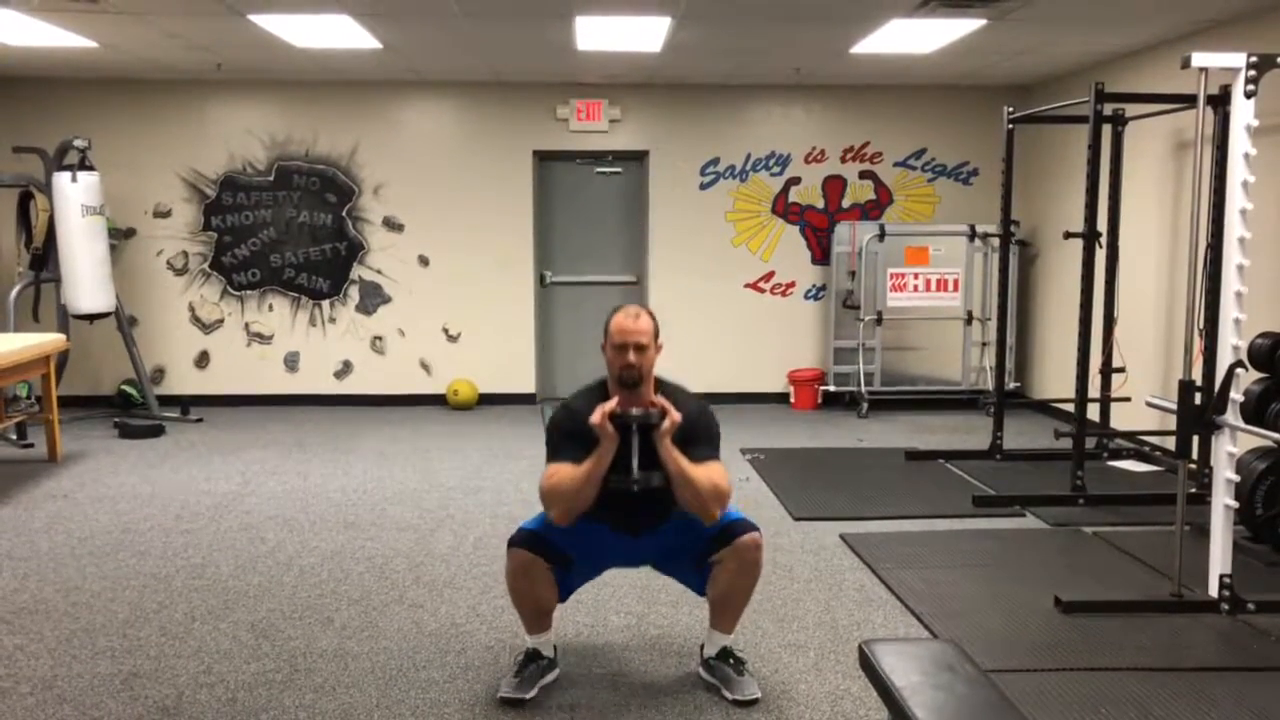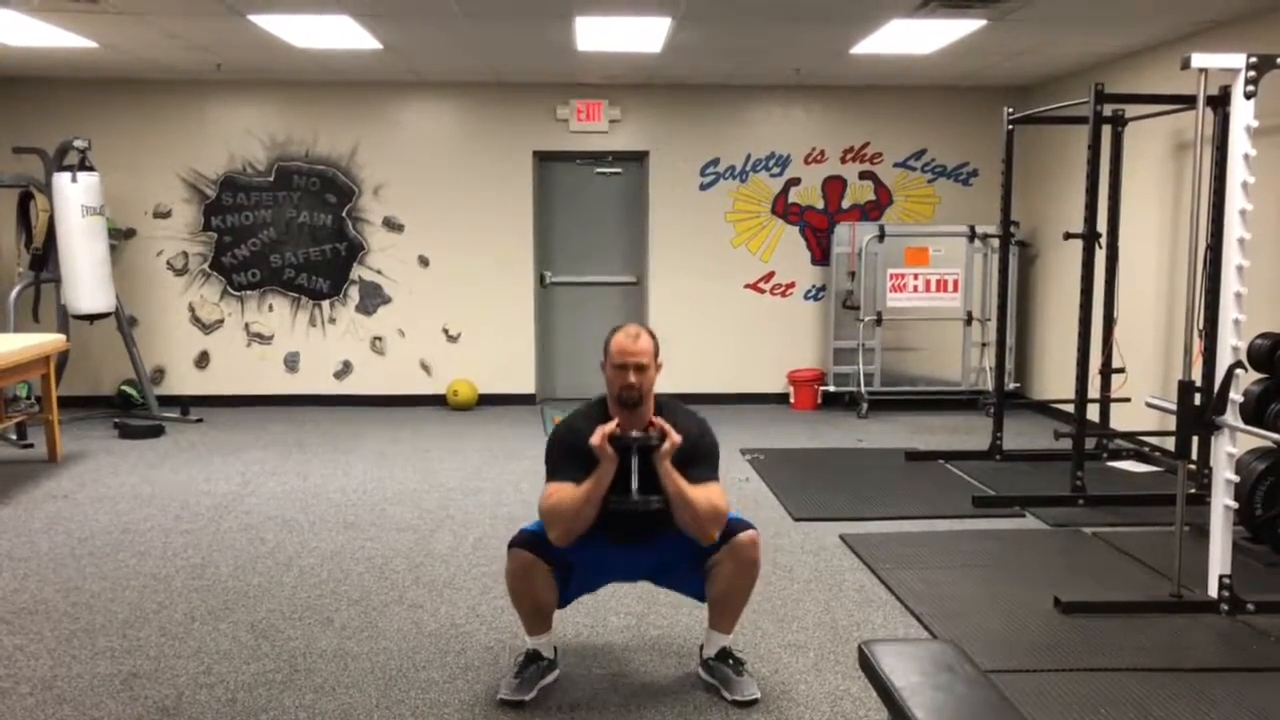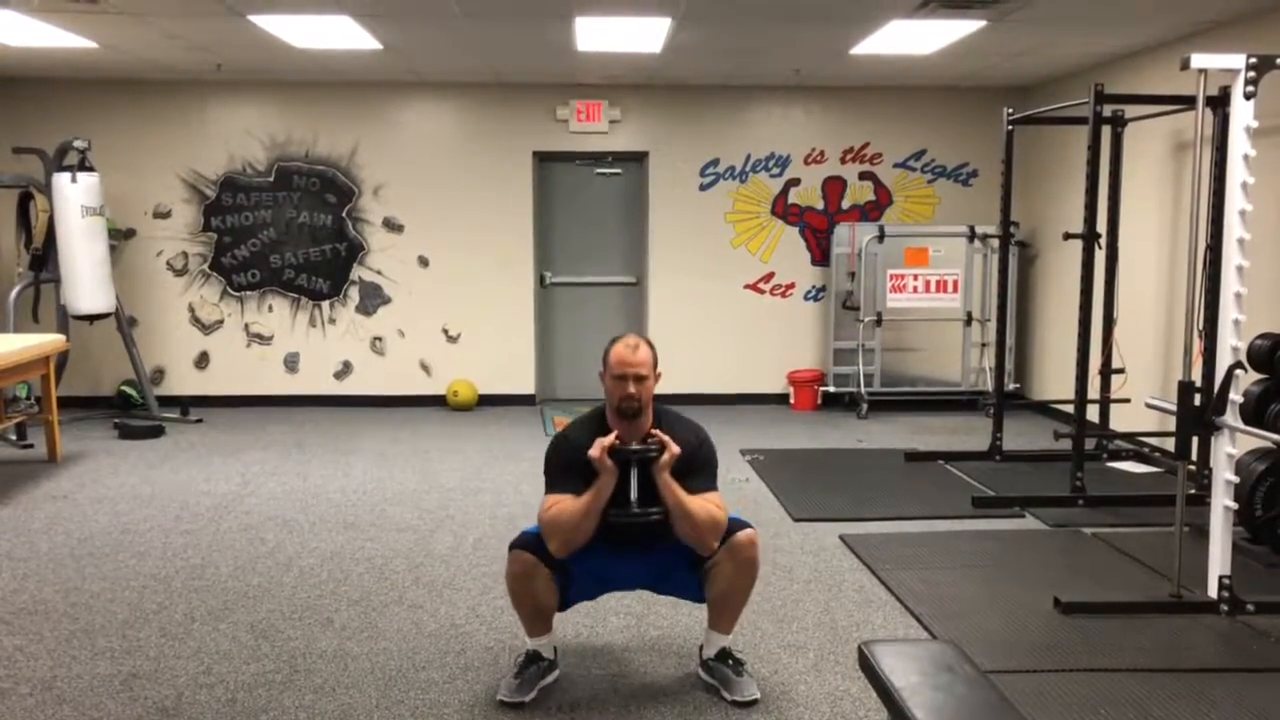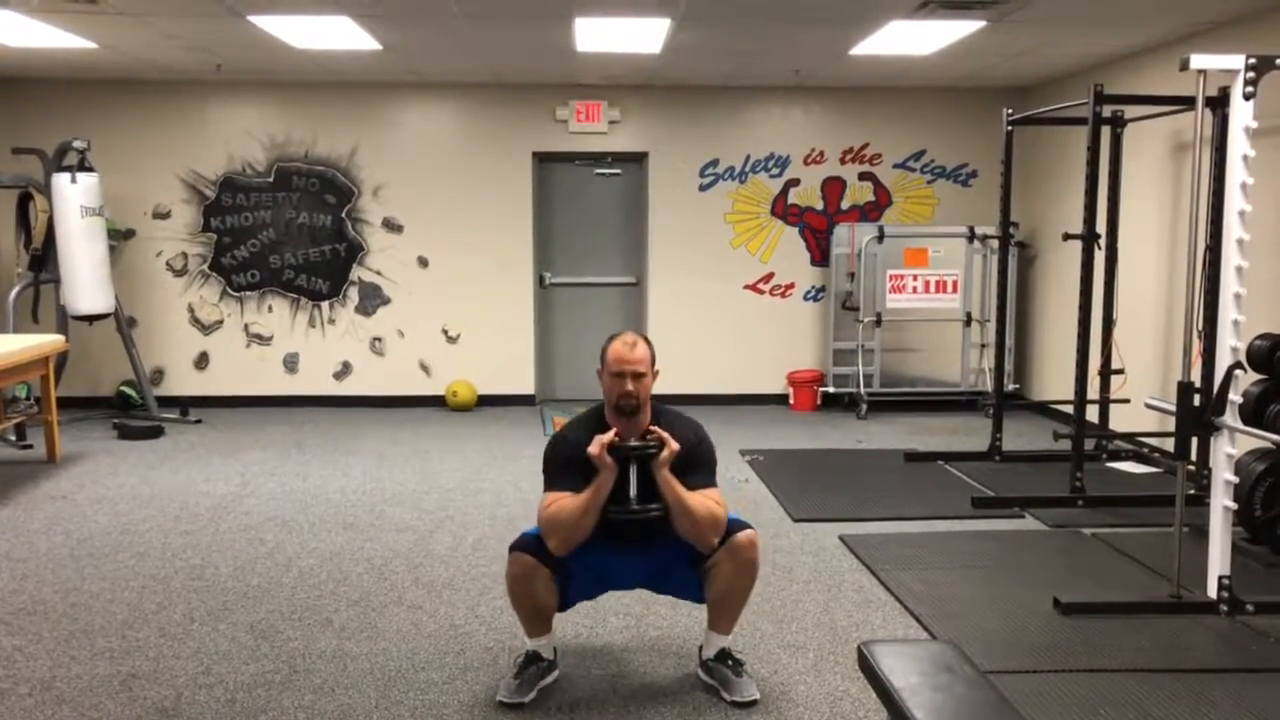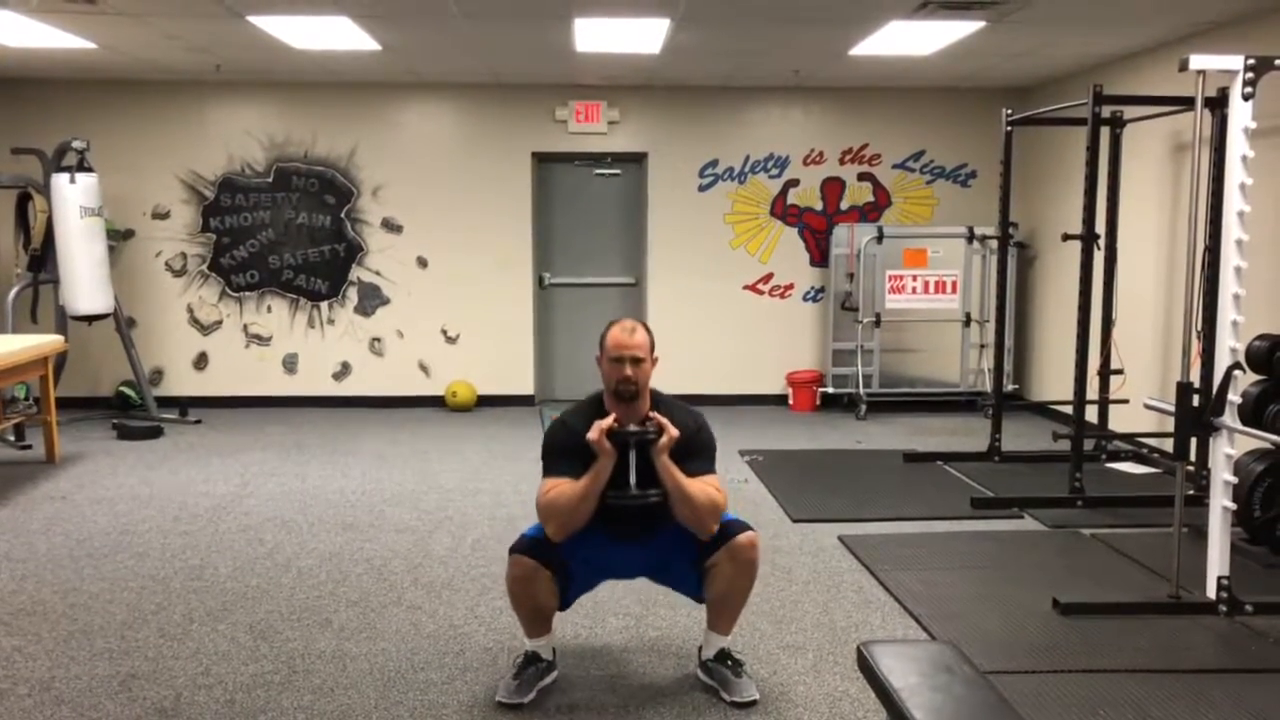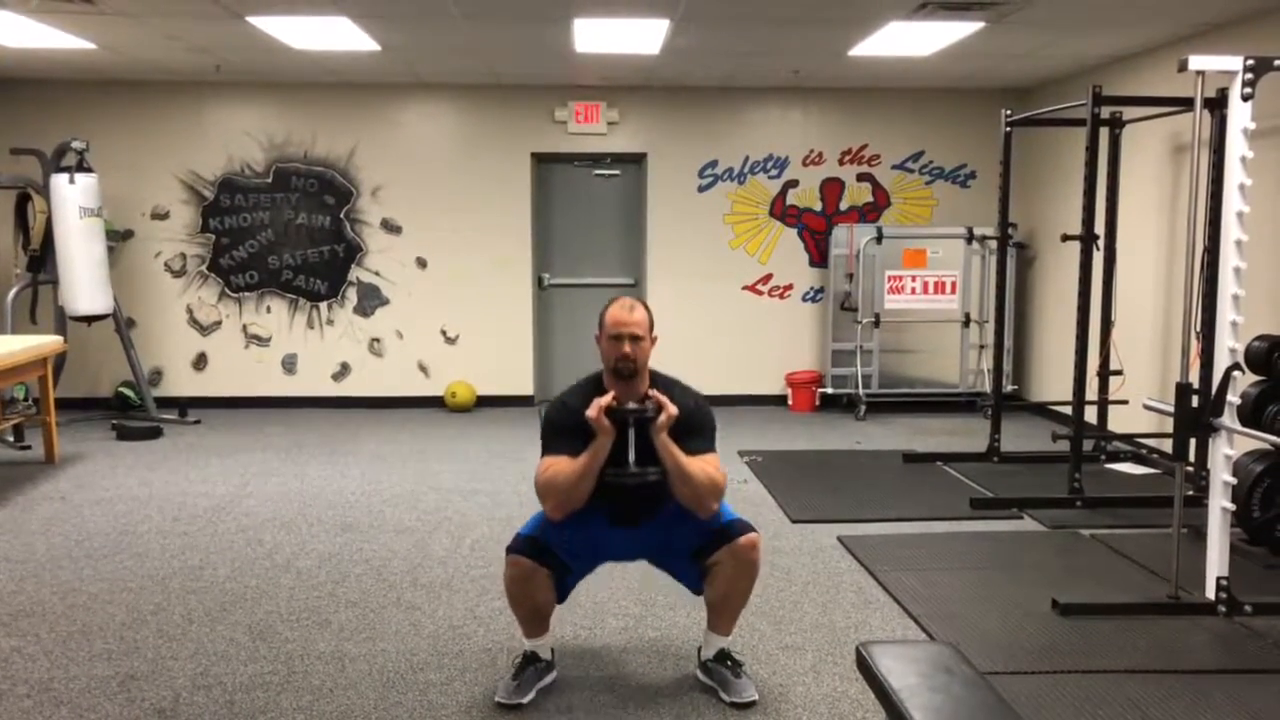
dt=0.1s
person 1, frame 1
left shoulder: (690, 412)
right shoulder: (575, 414)
left elbow: (712, 509)
right elbow: (559, 512)
left wrist: (665, 444)
right wrist: (605, 446)
left hip: (670, 525)
right hip: (594, 526)
left knee: (745, 544)
right knee: (524, 551)
left ankle: (716, 653)
right ankle: (540, 653)
person 1, frame 2
left shoulder: (689, 429)
right shoulder: (575, 432)
left elbow: (708, 530)
right elbow: (559, 531)
left wrist: (664, 466)
right wrist: (606, 466)
left hip: (668, 540)
right hip: (594, 542)
left knee: (743, 543)
right knee: (525, 553)
left ankle: (716, 654)
right ankle: (541, 654)
person 1, frame 3
left shoulder: (688, 440)
right shoulder: (573, 443)
left elbow: (709, 540)
right elbow: (558, 543)
left wrist: (663, 476)
right wrist: (605, 478)
left hip: (667, 551)
right hip: (592, 552)
left knee: (741, 543)
right knee: (524, 557)
left ankle: (715, 653)
right ankle: (540, 655)
person 1, frame 4
left shoulder: (687, 437)
right shoulder: (572, 442)
left elbow: (708, 536)
right elbow: (557, 541)
left wrist: (663, 473)
right wrist: (604, 476)
left hip: (667, 550)
right hip: (592, 551)
left knee: (742, 543)
right knee: (524, 559)
left ankle: (715, 654)
right ankle: (540, 655)
person 1, frame 5
left shoulder: (685, 424)
right shoulder: (572, 428)
left elbow: (708, 522)
right elbow: (556, 526)
left wrist: (661, 458)
right wrist: (603, 461)
left hip: (666, 533)
right hip: (591, 536)
left knee: (741, 544)
right knee: (526, 561)
left ankle: (715, 653)
right ankle: (539, 655)
person 1, frame 6
left shoulder: (685, 405)
right shoulder: (570, 409)
left elbow: (708, 503)
right elbow: (555, 505)
left wrist: (661, 437)
right wrist: (602, 439)
left hip: (666, 517)
right hip: (589, 519)
left knee: (743, 544)
right knee: (522, 560)
left ankle: (714, 654)
right ankle: (538, 655)
